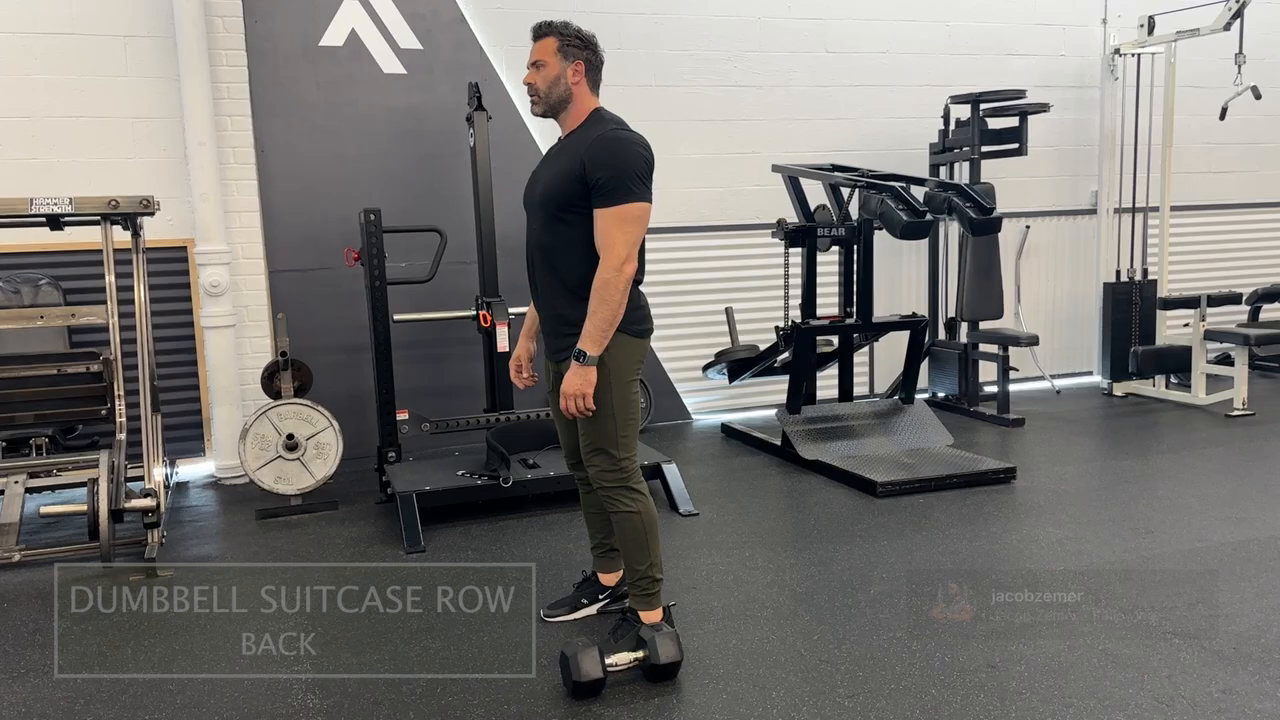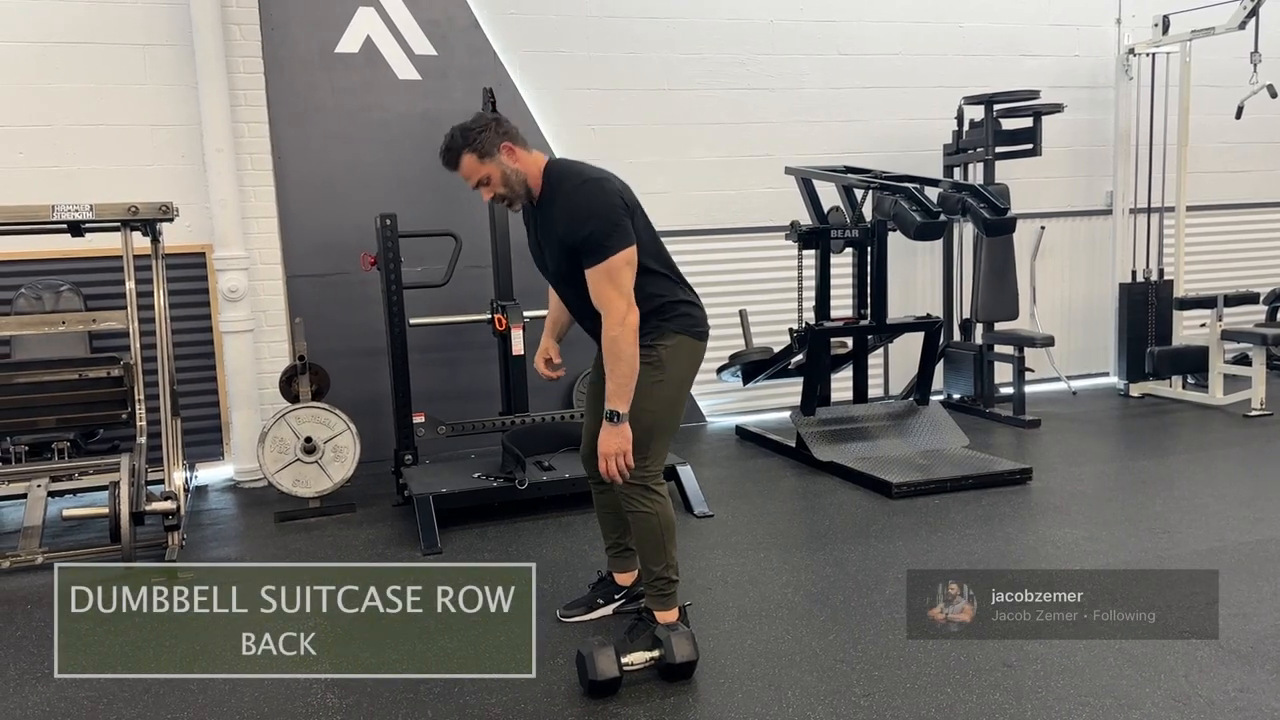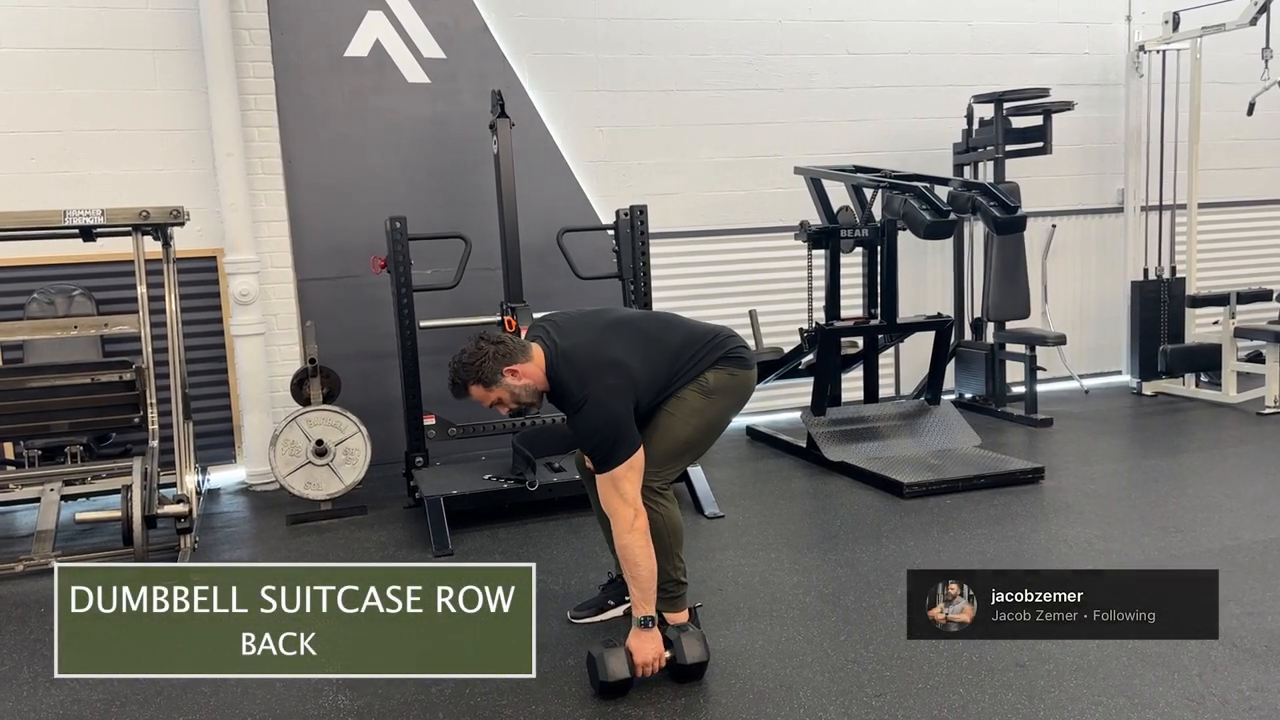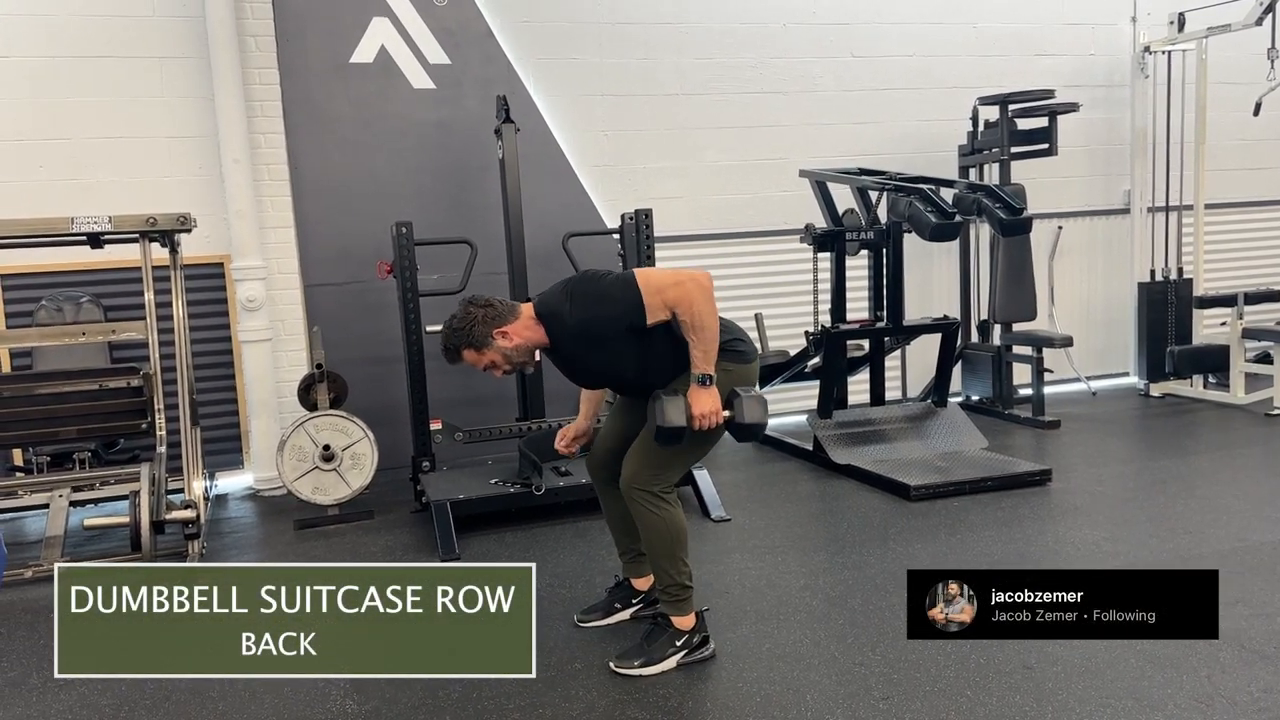
dt=1s
person 1, frame 1
left shoulder: (615, 148)
right shoulder: (562, 151)
left elbow: (617, 264)
left wrist: (586, 359)
right wrist: (530, 336)
left hip: (603, 343)
right hip: (566, 342)
left knee: (615, 475)
right knee: (584, 470)
left ankle: (650, 611)
right ankle: (609, 579)
person 1, frame 2
left shoulder: (588, 198)
right shoulder: (535, 203)
left elbow: (621, 312)
left wrist: (616, 417)
right wrist: (550, 336)
left hip: (666, 337)
right hip: (627, 334)
left knee: (632, 470)
right knee: (598, 459)
left ankle: (666, 614)
right ankle: (625, 579)
person 1, frame 3
left shoulder: (596, 395)
right shoulder: (537, 343)
left elbow: (628, 517)
left wrist: (644, 625)
right wrist: (595, 444)
left hip: (723, 370)
right hip: (672, 364)
left knee: (647, 480)
right knee: (593, 464)
left ankle: (676, 618)
right ankle: (631, 584)
person 1, frame 4
left shoulder: (583, 304)
right shoulder: (552, 334)
left elbow: (696, 285)
left wrist: (703, 382)
right wrist: (583, 422)
left hip: (720, 361)
left knee: (643, 478)
right knee: (604, 465)
left ankle: (685, 628)
right ankle: (641, 588)
